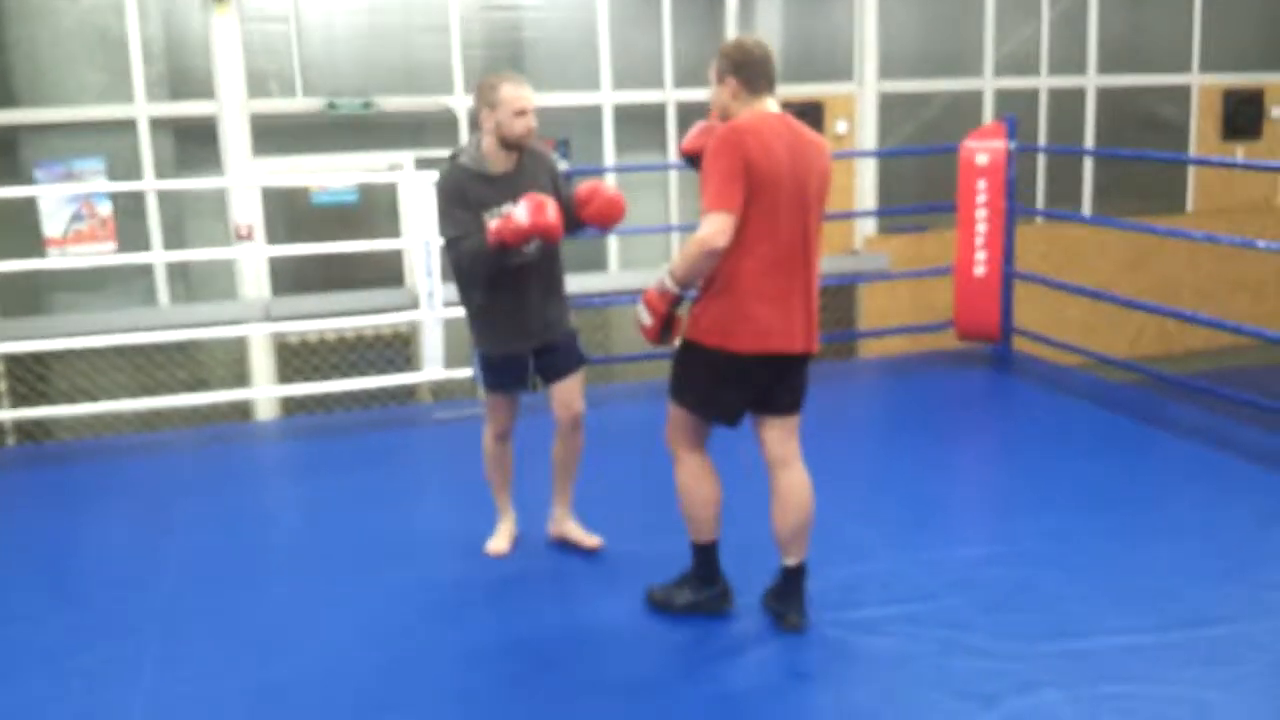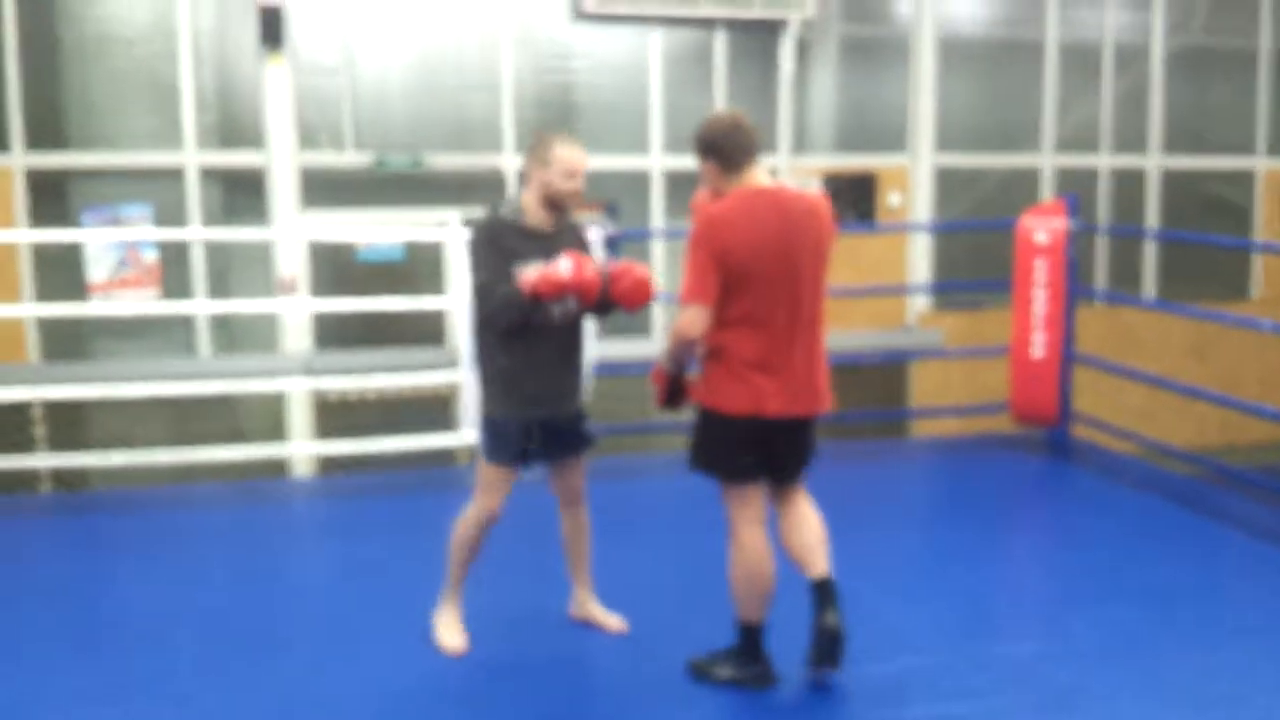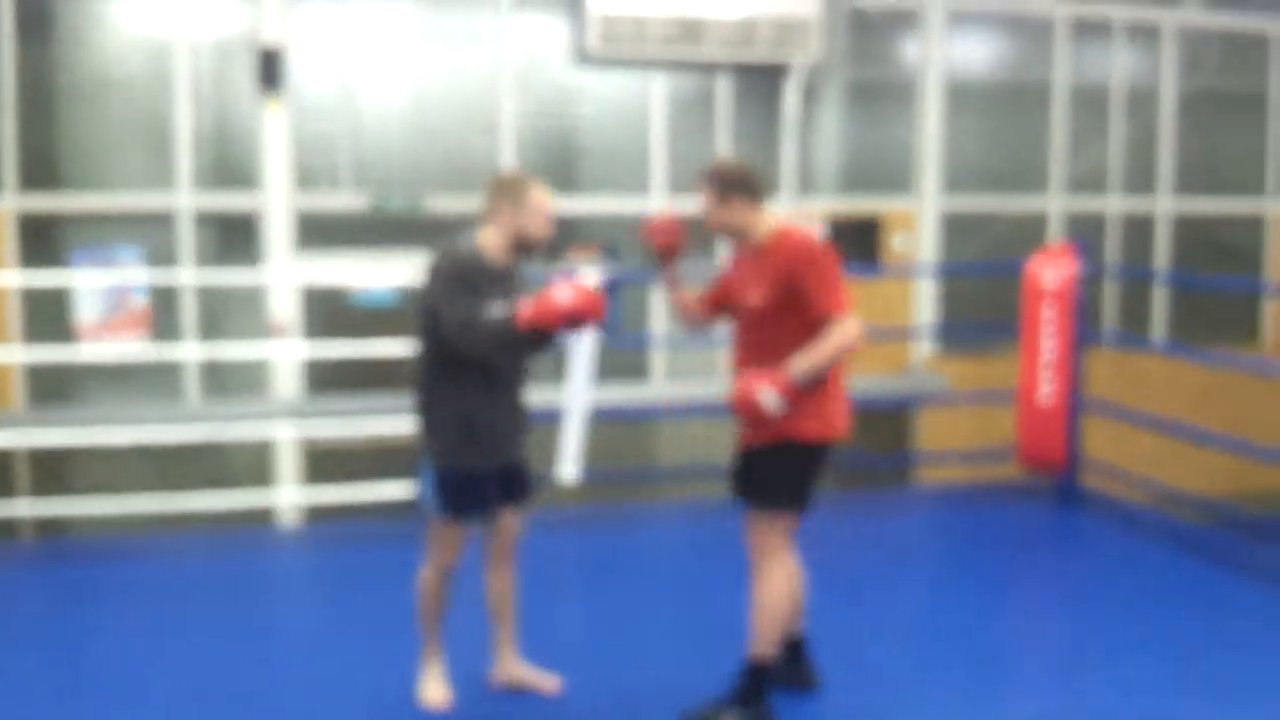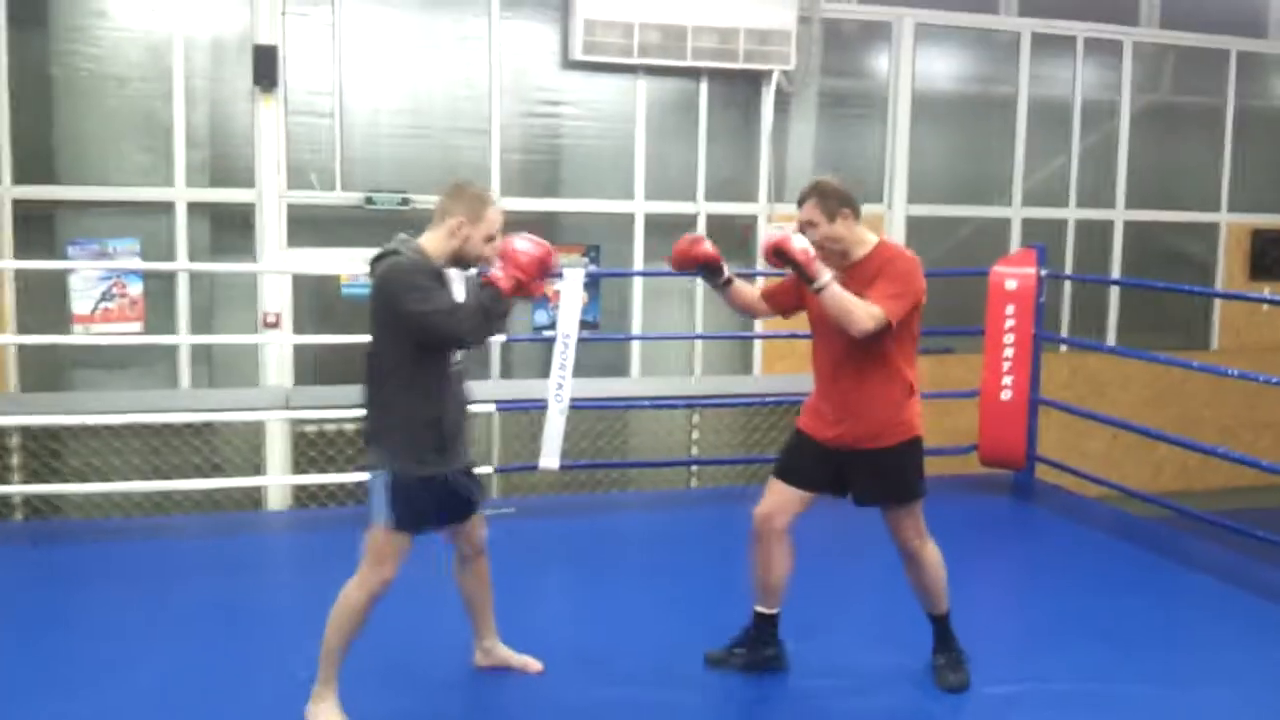
dt=0.7s
person 1, frame 1
left shoulder: (732, 139)
right shoulder: (813, 147)
left elbow: (716, 236)
left wrist: (667, 288)
left hip: (729, 326)
right hip: (792, 328)
left knee: (685, 442)
right knee: (785, 457)
left ankle: (707, 579)
right ankle: (791, 593)
person 1, frame 2
left shoulder: (714, 224)
right shoulder: (817, 209)
left elbow: (692, 326)
left wrist: (669, 367)
left hip: (735, 395)
right hip: (800, 391)
left knee: (746, 522)
right knee: (791, 495)
left ankle: (751, 655)
right ankle: (826, 603)
person 1, frame 3
left shoulder: (802, 250)
right shoulder: (746, 261)
left elbow: (848, 331)
right elbow: (695, 315)
left wrist: (782, 382)
right wrist: (668, 269)
left hip: (800, 427)
right hip: (765, 427)
left knee: (768, 553)
right knee: (772, 545)
right ankle: (793, 660)
person 1, frame 4
left shoulder: (900, 266)
right shoulder: (814, 263)
left elbow: (861, 323)
right elbow: (759, 305)
left wrist: (811, 270)
right wrist: (716, 274)
left hip: (888, 432)
right hip: (823, 426)
left knee: (912, 541)
right knee: (767, 520)
left ankle: (946, 645)
right ankle: (764, 640)
person 2, frame 1
left shoulder: (540, 162)
right shoulder: (456, 182)
left elbow: (565, 216)
right elbow: (465, 258)
left wrist: (588, 210)
right wrist: (502, 234)
left hip: (551, 318)
right hip: (498, 328)
left knee: (571, 417)
right knee: (500, 427)
left ankle: (561, 516)
right ankle: (505, 519)
person 2, frame 2
left shoulder: (571, 235)
right shoulder: (493, 234)
left elbow: (589, 299)
right elbow: (494, 308)
left wrist: (617, 291)
right wrist: (536, 284)
left hip: (561, 392)
right hip: (508, 395)
left knee: (573, 495)
right knee: (486, 507)
left ankle: (583, 598)
right ankle: (449, 605)
person 2, frame 3
left shoulder: (506, 272)
right shoulder: (454, 270)
right elbow: (472, 342)
left wrist: (559, 318)
right wrist: (536, 313)
left hip: (501, 438)
right hip: (455, 442)
left knee: (504, 545)
right knee: (443, 557)
left ankle: (506, 661)
right ankle: (432, 661)
person 2, frame 4
left shoulder: (430, 273)
right shoulder: (402, 275)
left elbow: (457, 331)
right elbow: (462, 326)
left wrist: (508, 280)
right wrist: (506, 274)
left hip: (442, 447)
right hip: (404, 454)
left knee: (474, 545)
right knee: (376, 576)
left ankle: (488, 645)
